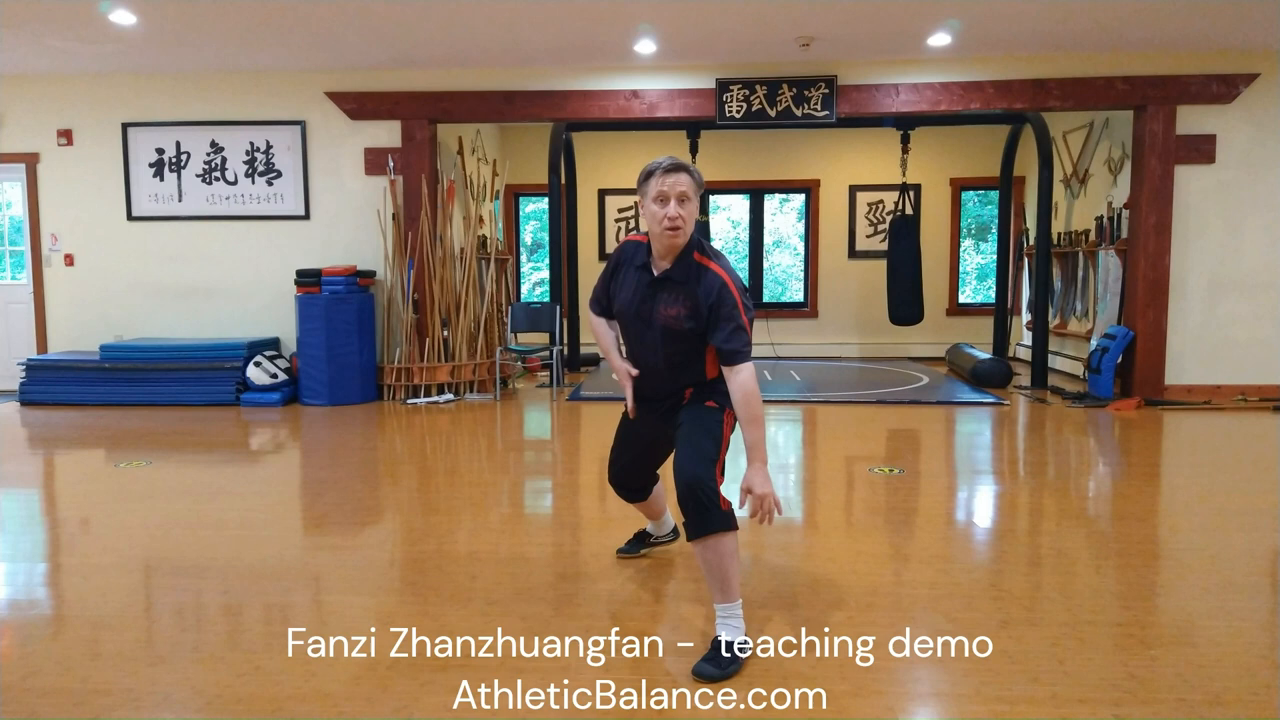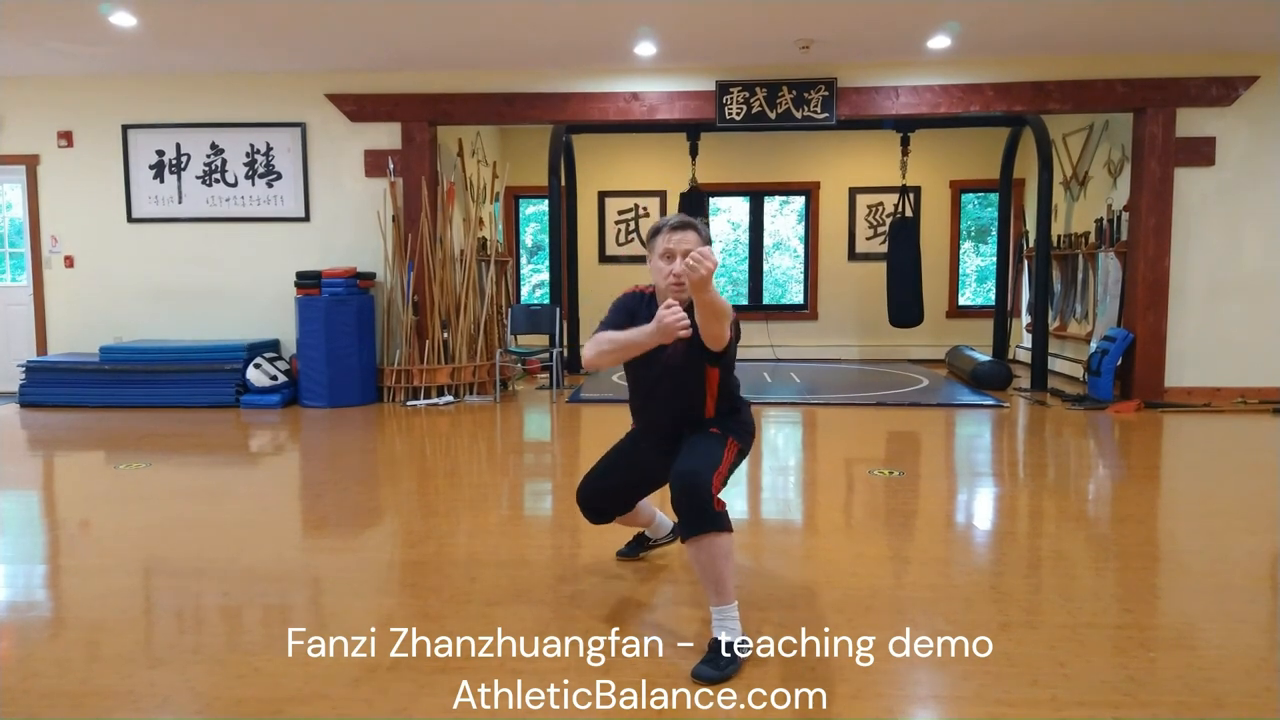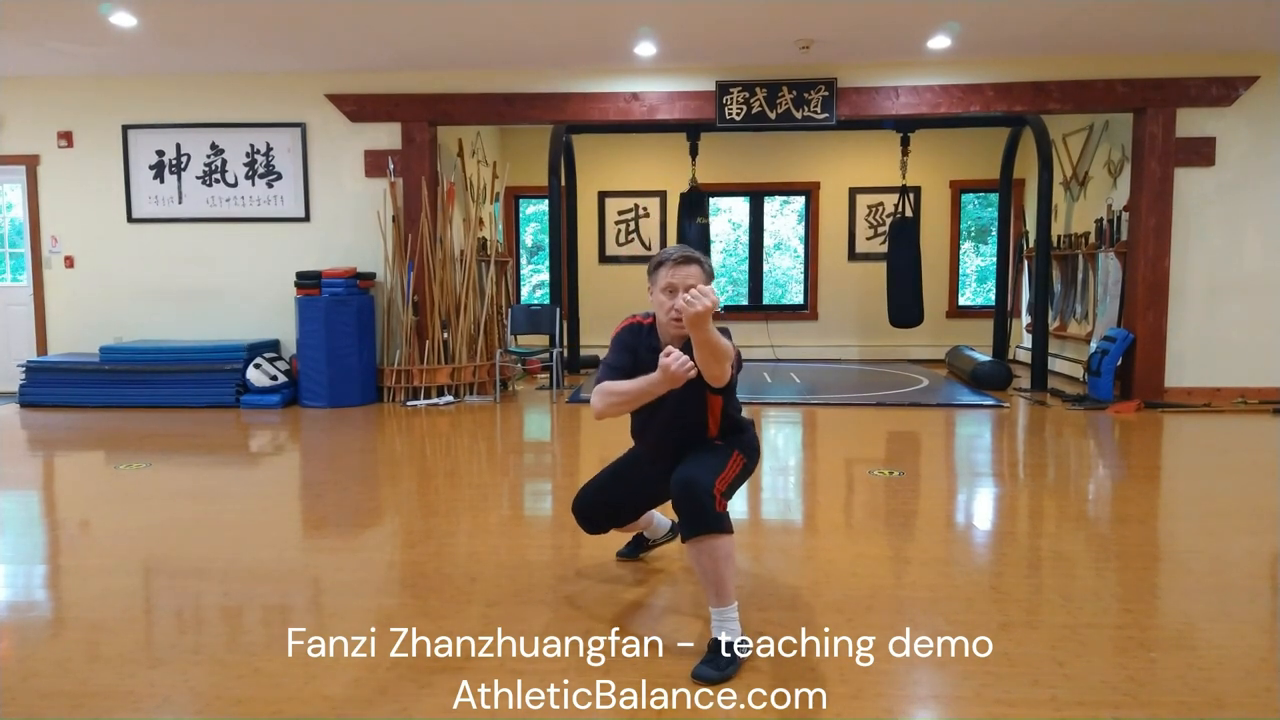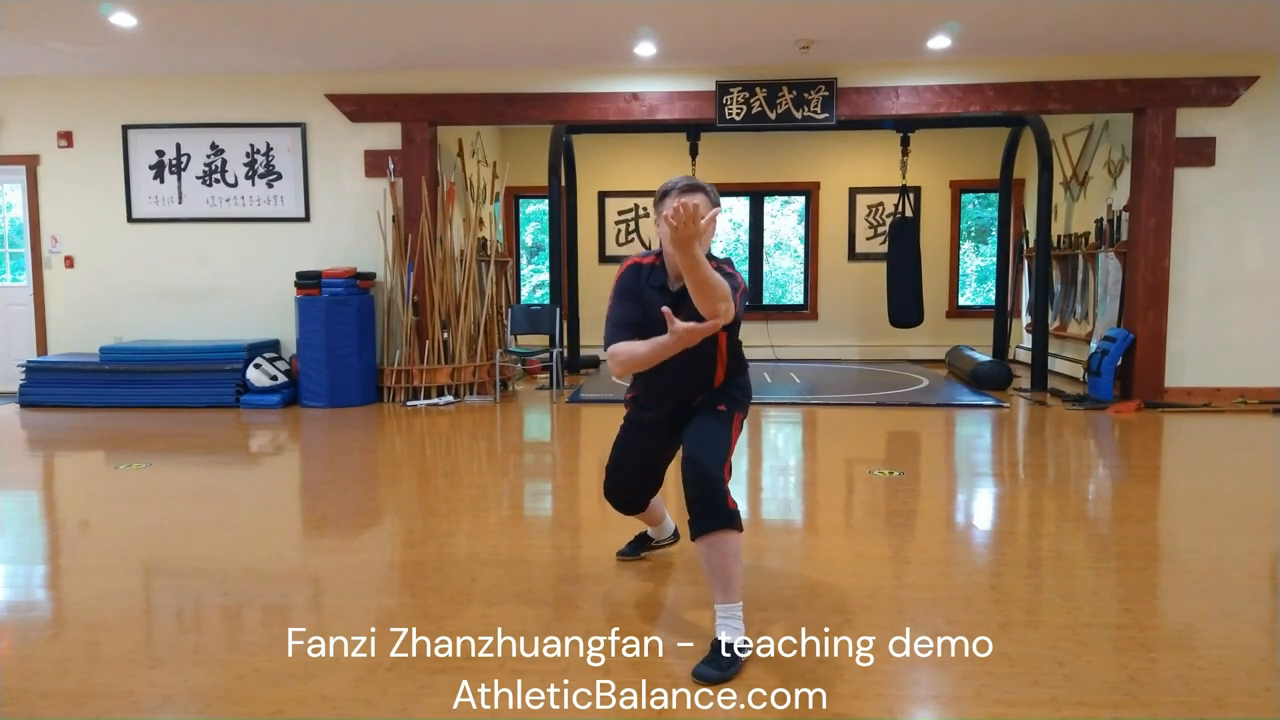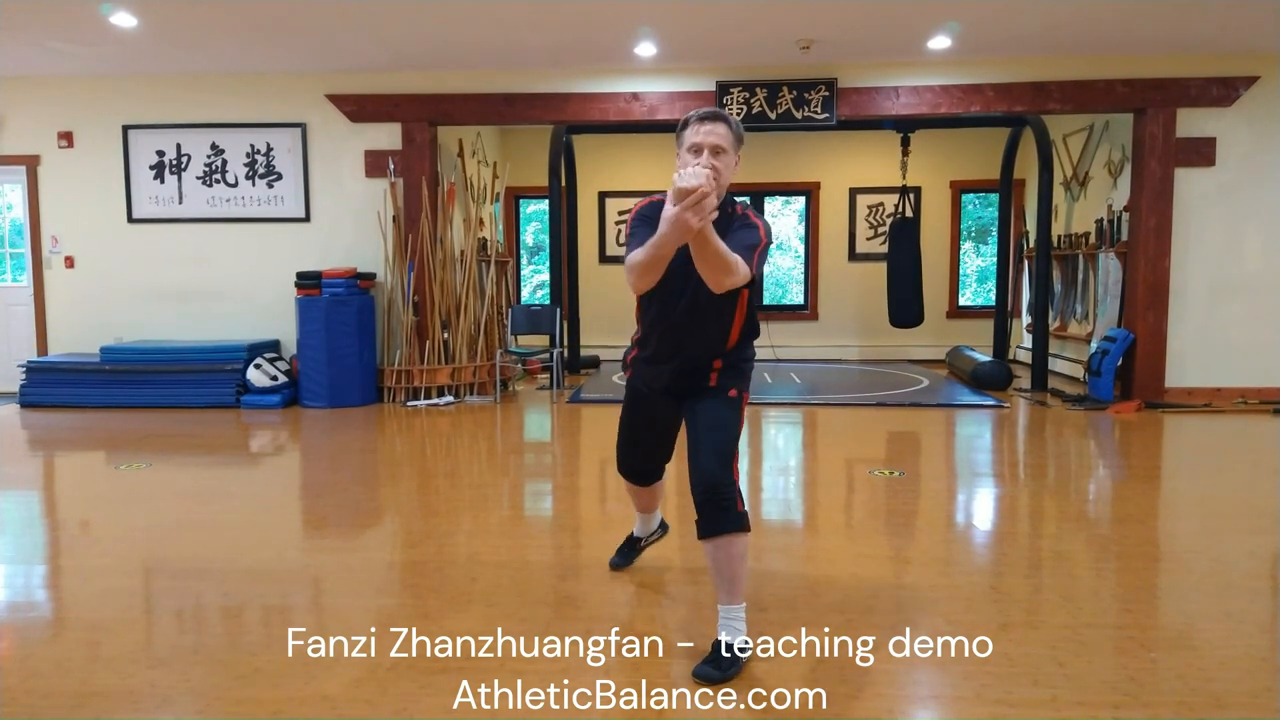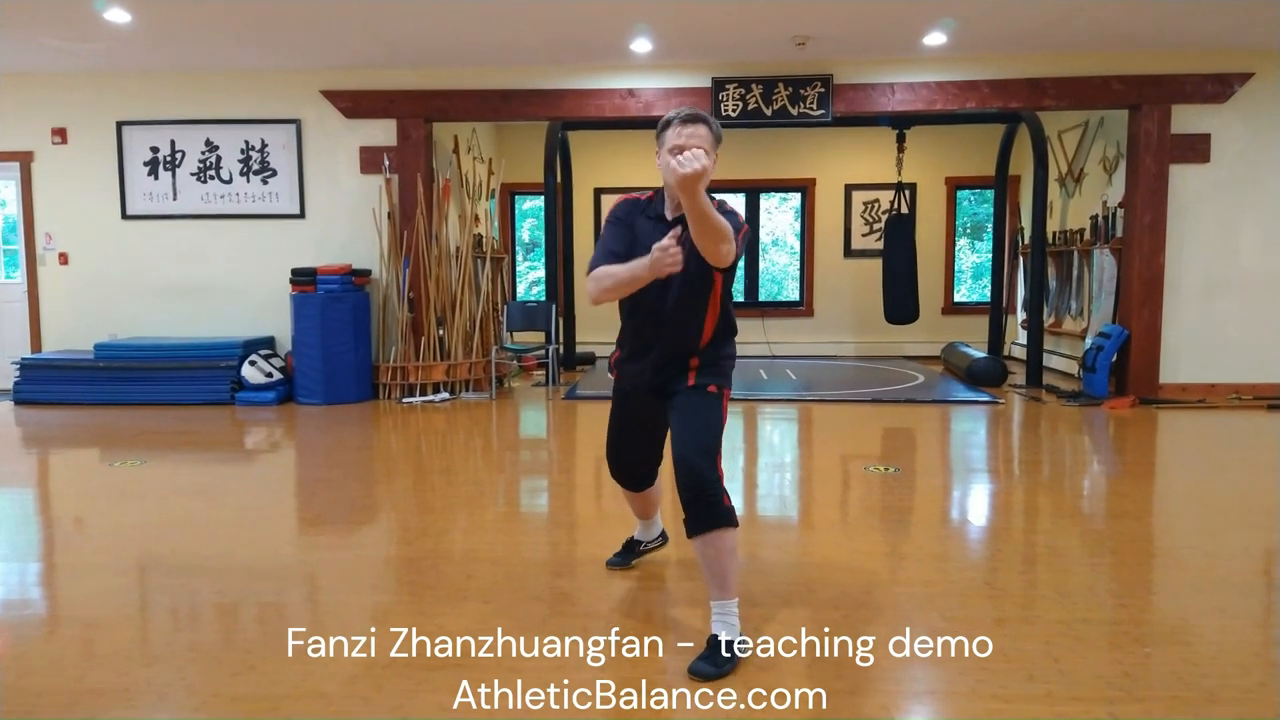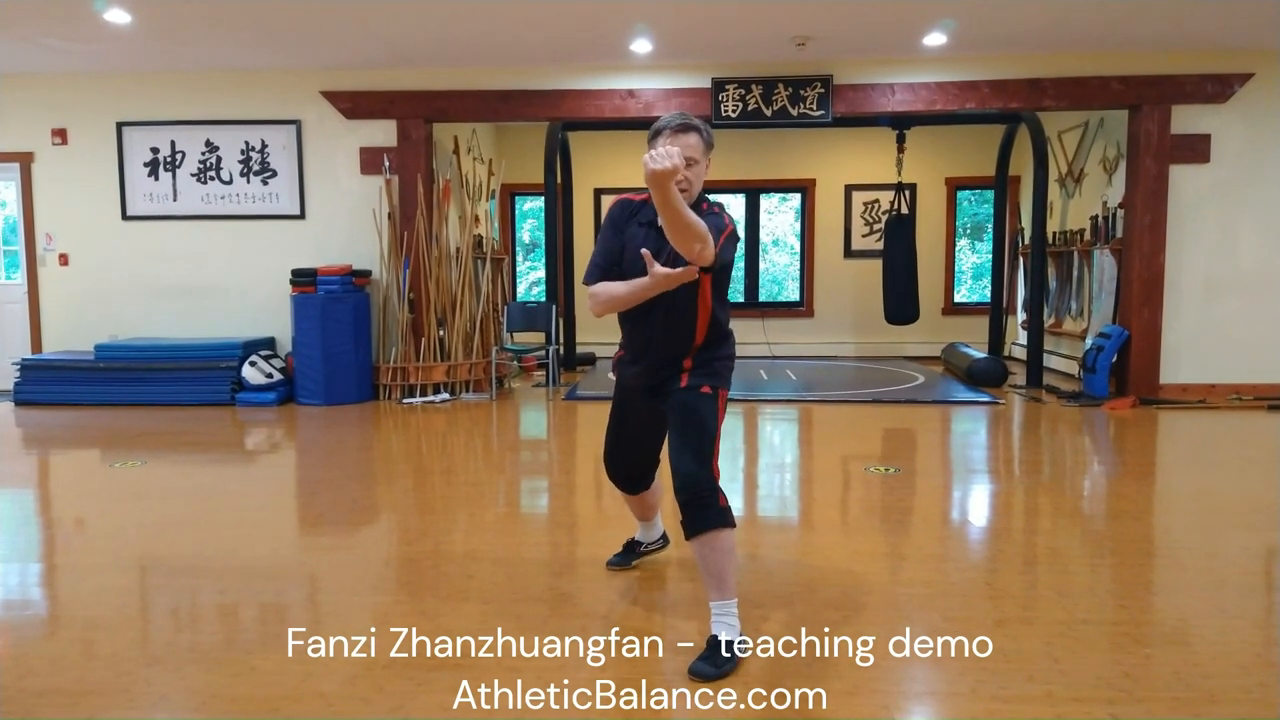
dt=0.7s
person 1, frame 1
left shoulder: (714, 278)
right shoulder: (627, 255)
left elbow: (739, 369)
right elbow: (598, 314)
left wrist: (757, 462)
right wrist: (614, 359)
left hip: (704, 397)
right hip: (648, 394)
left knee: (696, 487)
right knee: (625, 476)
left ankle: (732, 632)
right ankle: (661, 528)
person 1, frame 2
left shoulder: (710, 314)
right shoulder: (633, 305)
left elbow: (719, 326)
right elbow: (591, 355)
left wrist: (703, 290)
right wrist: (654, 332)
left hip: (716, 428)
right hip: (653, 432)
left knee: (692, 487)
right knee: (593, 500)
left ankle: (728, 634)
right ankle: (658, 529)
person 1, frame 3
left shoulder: (715, 343)
right shoulder: (632, 333)
left elbow: (719, 368)
right elbow: (600, 403)
left wrist: (701, 326)
right wrist: (662, 380)
left hip: (722, 446)
right hip: (658, 451)
left knee: (694, 490)
right knee: (589, 511)
left ankle: (728, 635)
right ankle: (657, 529)
person 1, frame 4
left shoulder: (725, 276)
right shoulder: (634, 274)
left elbow: (718, 309)
right elbow: (617, 360)
left wrist: (690, 251)
right wrist: (673, 340)
left hip: (715, 398)
right hip: (652, 402)
left knee: (704, 480)
right knee: (621, 490)
left ankle: (730, 633)
right ankle: (662, 531)
person 1, frame 5
left shoulder: (749, 225)
right shoulder: (649, 212)
left elbow: (725, 279)
right elbow: (637, 278)
left wrist: (699, 225)
right wrist: (671, 233)
left hip: (718, 373)
right hip: (651, 368)
left knee: (714, 484)
right knee: (636, 466)
left ankle: (733, 636)
right ankle: (648, 527)
person 1, frame 6
left shoulder: (724, 218)
right shoulder: (630, 212)
left elbow: (719, 252)
right elbow: (597, 289)
left wrist: (695, 195)
right wrist: (650, 265)
left hip: (699, 370)
right hip: (636, 367)
left knee: (699, 479)
right knee: (628, 468)
left ankle: (726, 629)
right ankle: (649, 532)
person 1, frame 7
left shoulder: (718, 222)
right shoulder: (623, 213)
left elbow: (694, 246)
right elbow: (596, 300)
left wrist: (665, 190)
right wrist: (656, 282)
left hip: (698, 370)
right hip: (638, 366)
left knee: (695, 482)
right knee: (625, 468)
left ankle: (727, 630)
right ankle: (650, 535)
